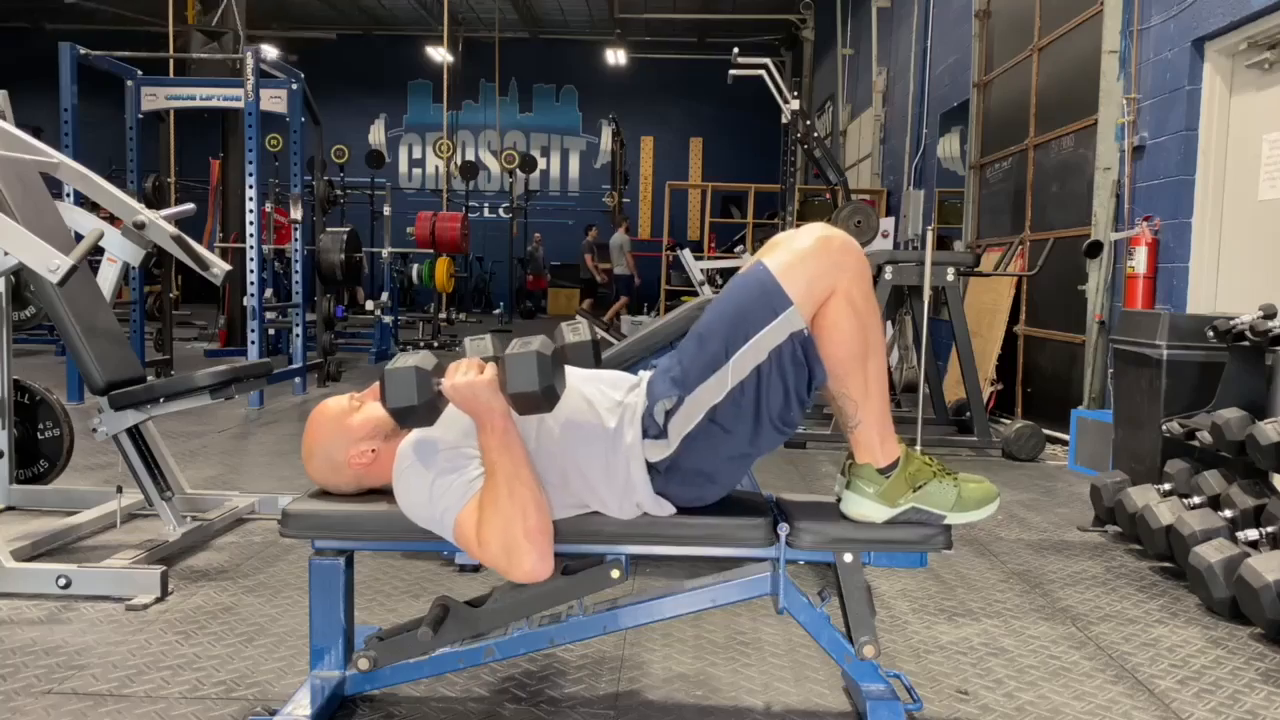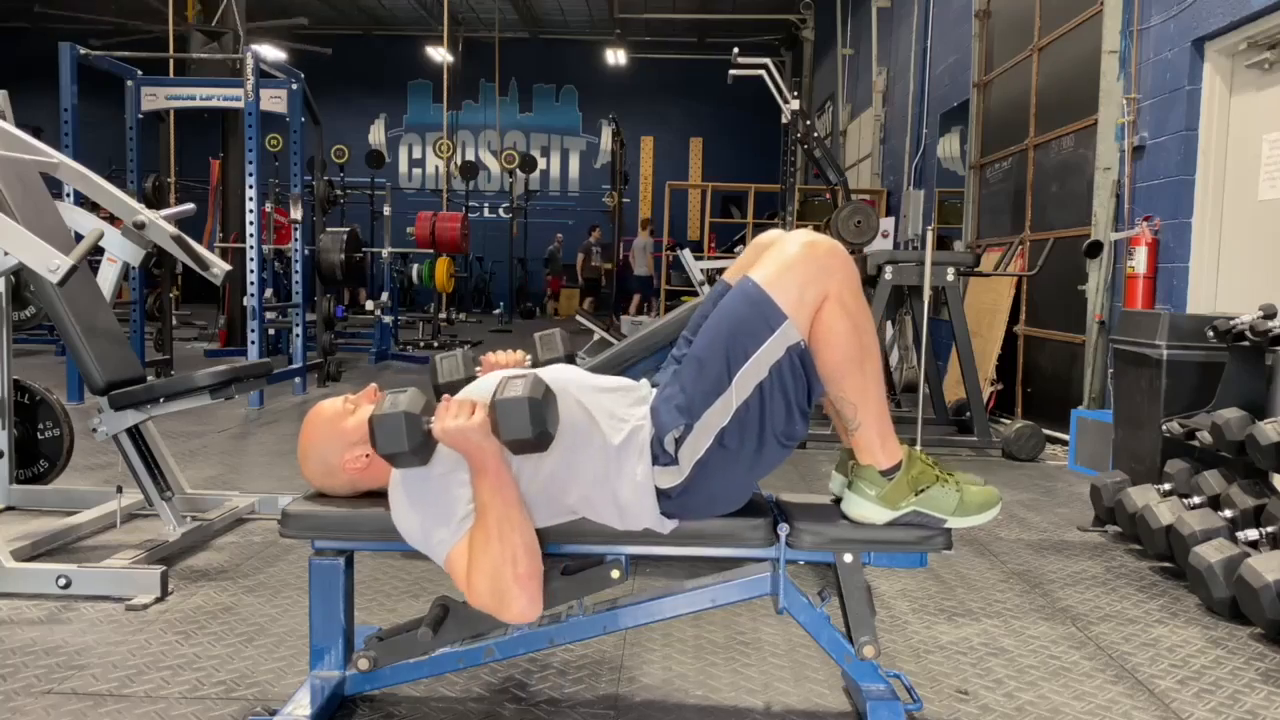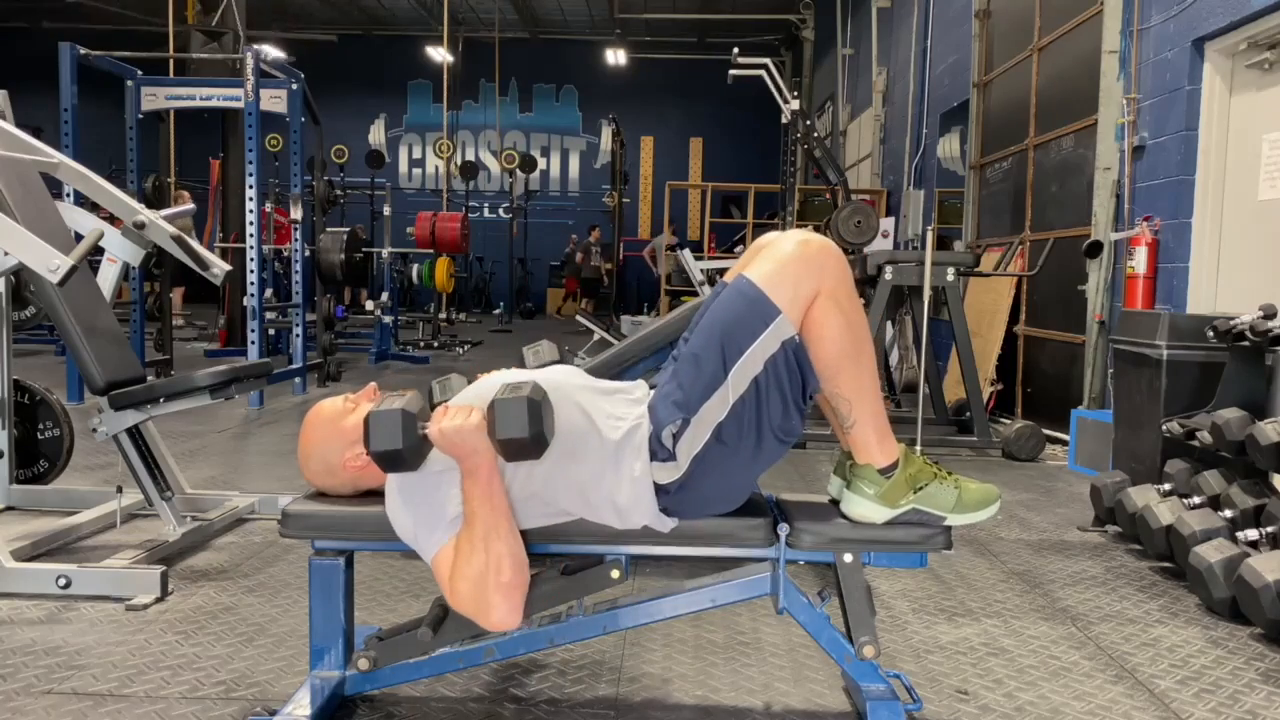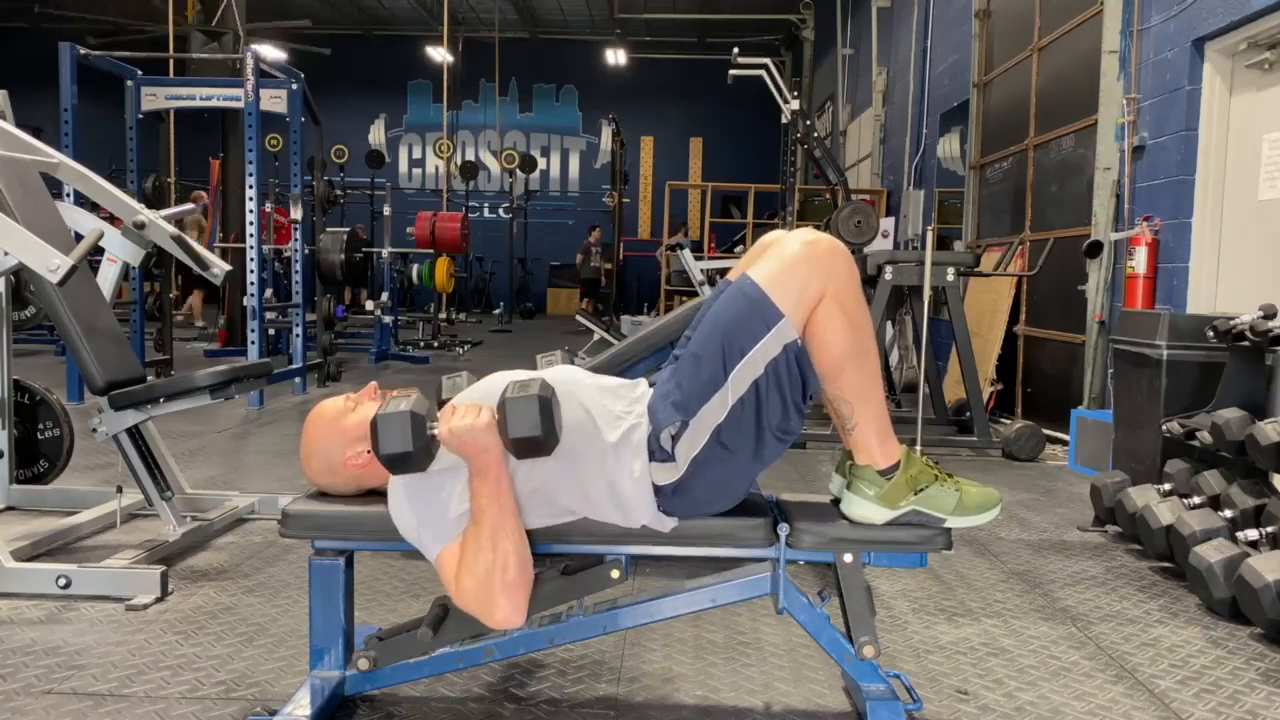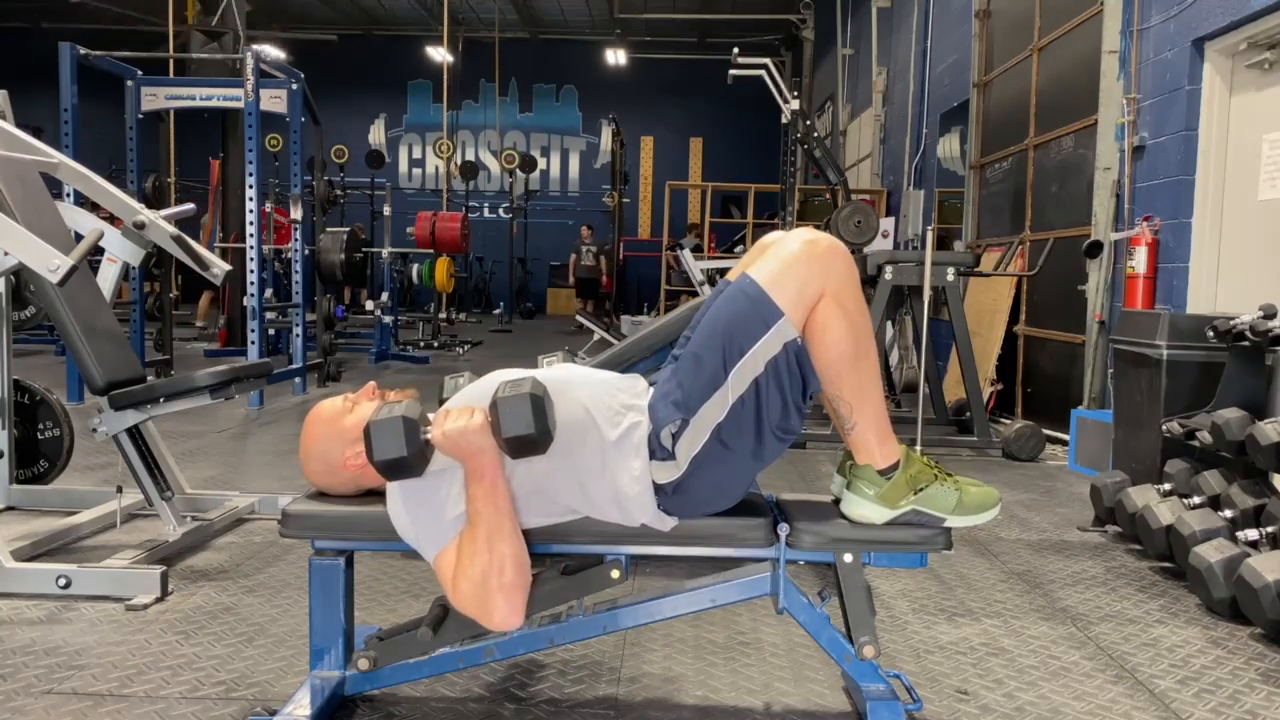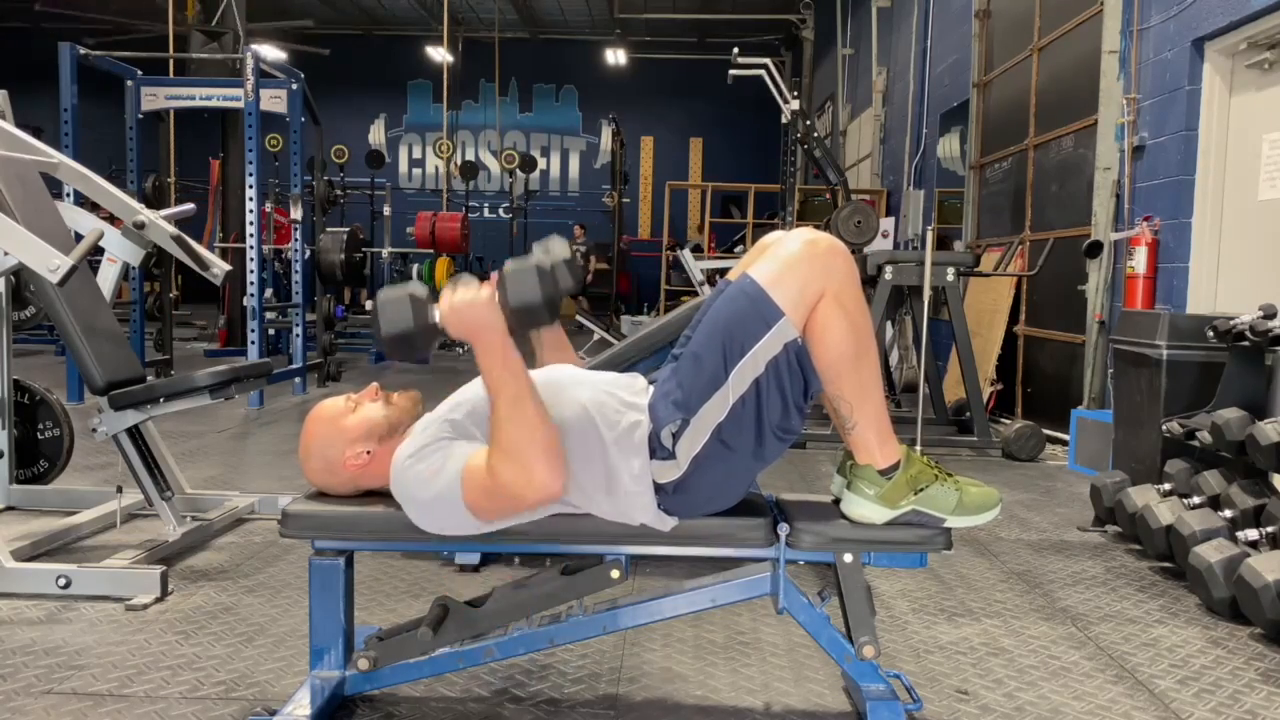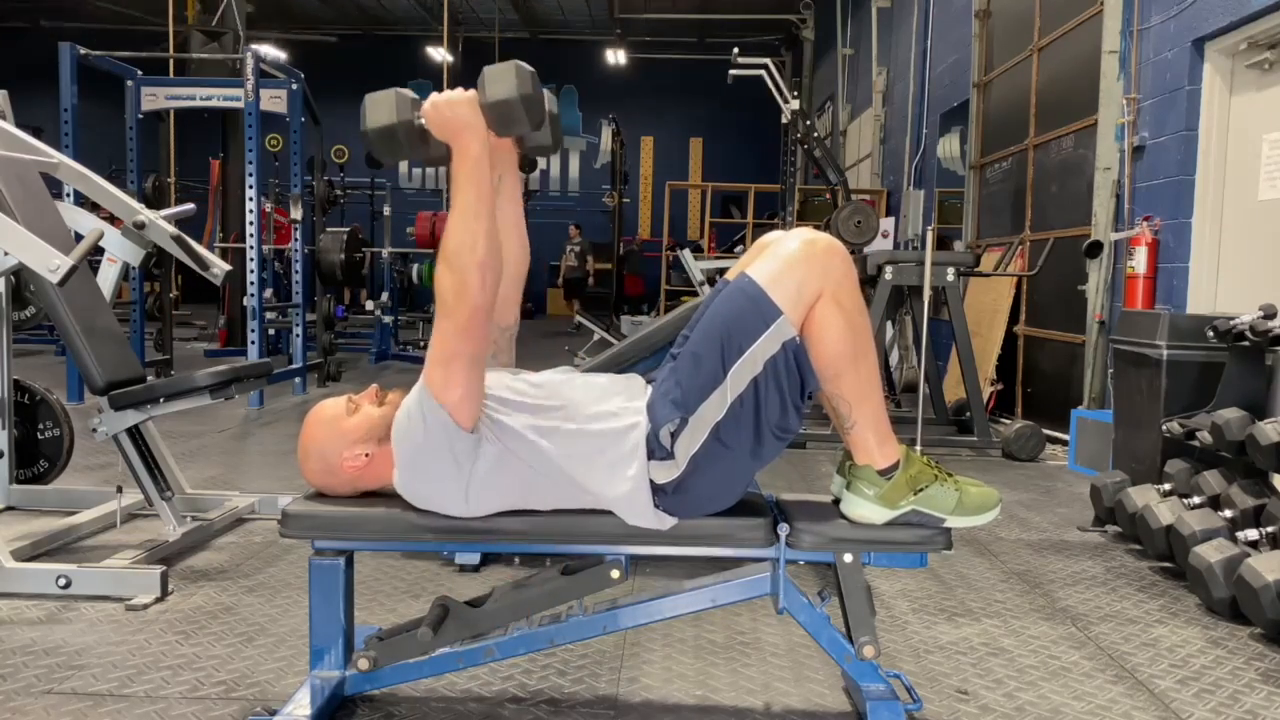
dt=0.5s
person 1, frame 1
left shoulder: (434, 438)
right shoulder: (424, 474)
right elbow: (530, 558)
left wrist: (504, 391)
right wrist: (490, 416)
left hip: (651, 396)
right hip: (676, 443)
left knee: (802, 248)
right knee: (830, 255)
left ankle: (870, 459)
right ankle: (883, 475)
person 1, frame 2
left shoulder: (438, 436)
right shoulder: (423, 490)
right elbow: (519, 600)
left wrist: (515, 379)
right wrist: (482, 457)
left hip: (657, 406)
right hip: (682, 455)
left knee: (778, 248)
right knee: (818, 262)
left ankle: (867, 460)
right ankle: (888, 478)
person 1, frame 3
left shoulder: (432, 442)
right shoulder: (419, 488)
right elbow: (500, 607)
left wrist: (513, 387)
right wrist: (476, 461)
left hip: (654, 405)
right hip: (676, 456)
left knee: (777, 249)
right knee: (809, 260)
left ankle: (861, 460)
right ankle: (884, 477)
person 1, frame 4
left shoulder: (435, 442)
right shoulder: (421, 490)
right elbow: (504, 606)
right wrist: (485, 459)
left hip: (654, 412)
right hip: (679, 454)
left knee: (782, 250)
right knee: (815, 258)
left ankle: (865, 459)
right ankle: (884, 478)
person 1, frame 5
left shoulder: (431, 448)
right shoulder: (421, 492)
right elbow: (501, 608)
right wrist: (479, 462)
left hip: (655, 407)
right hip: (677, 453)
left knee: (783, 250)
right knee: (814, 259)
left ankle: (866, 458)
right ankle: (884, 475)
person 1, frame 6
left shoulder: (436, 437)
right shoulder: (423, 473)
right elbow: (542, 478)
left wrist: (541, 315)
right wrist: (491, 337)
left hip: (656, 410)
right hip: (676, 453)
left knee: (783, 252)
right knee: (814, 257)
left ankle: (868, 459)
right ankle: (884, 476)
person 1, frame 7
left shoulder: (453, 414)
right shoulder: (427, 452)
left elbow: (502, 292)
right elbow: (470, 302)
left wrist: (501, 159)
right wrist: (466, 143)
left hip: (663, 423)
right hip: (675, 455)
left knee: (780, 250)
right knee: (813, 258)
left ankle: (867, 462)
right ankle: (884, 476)
